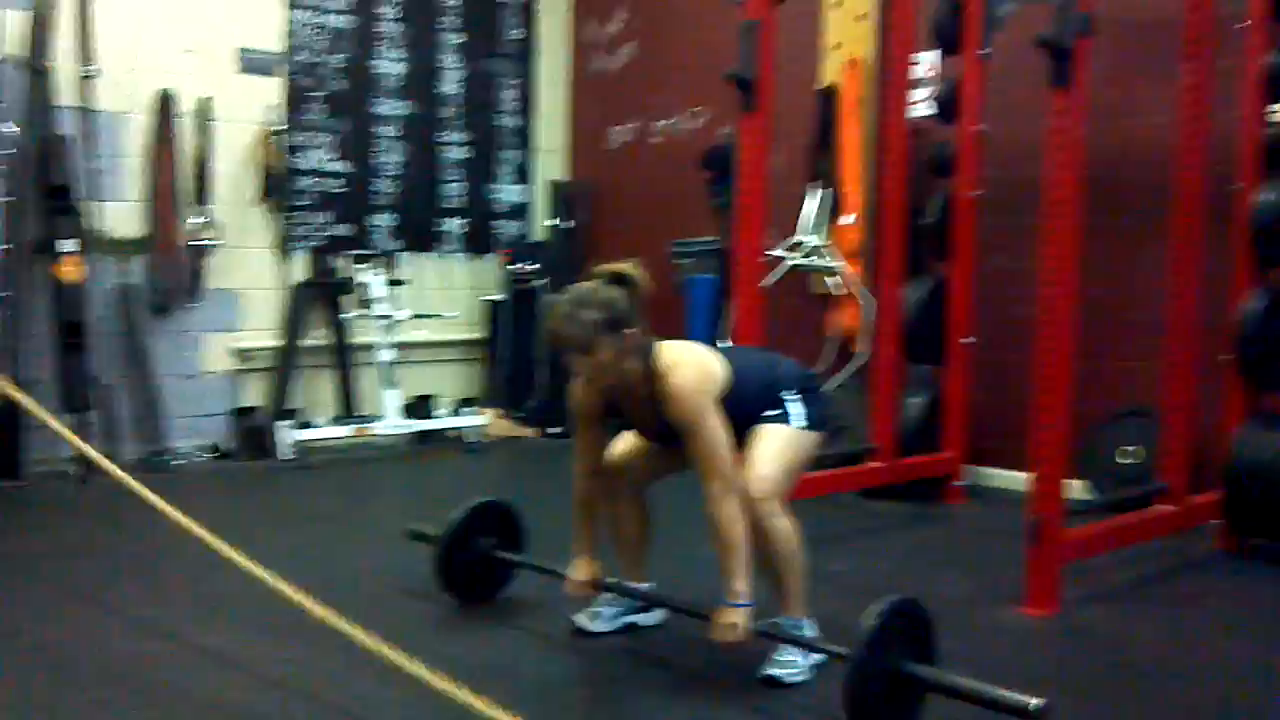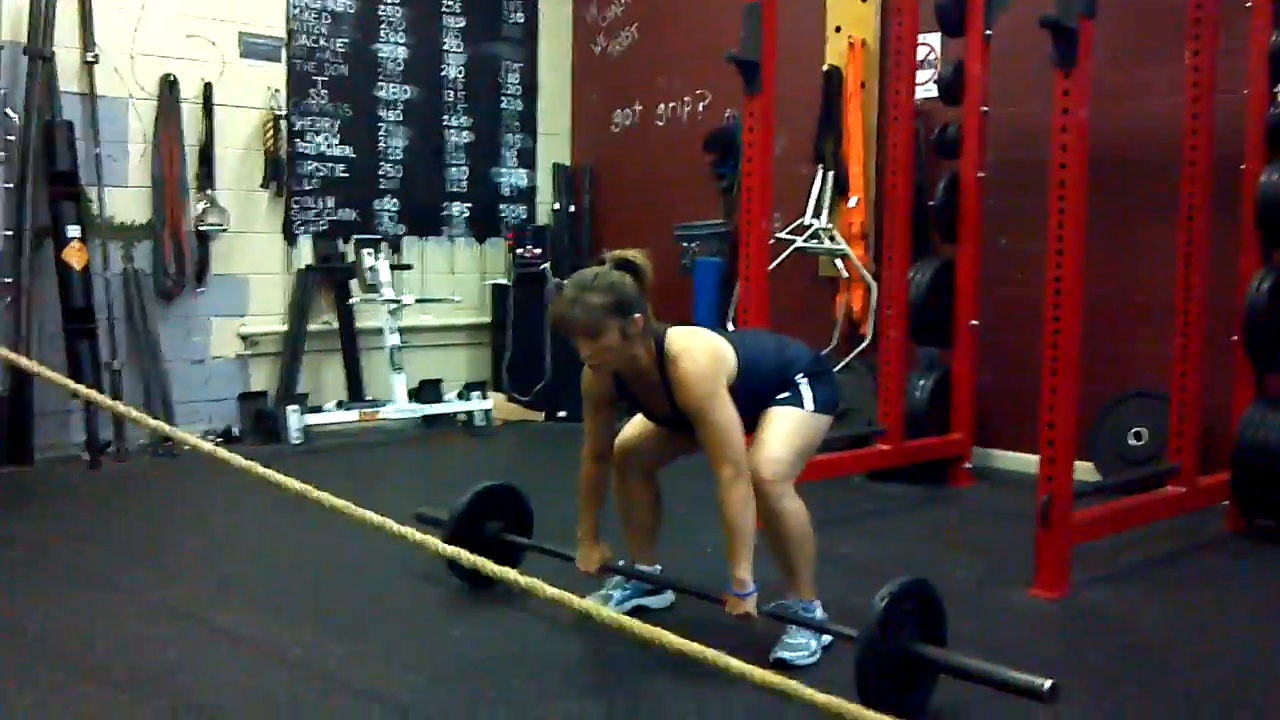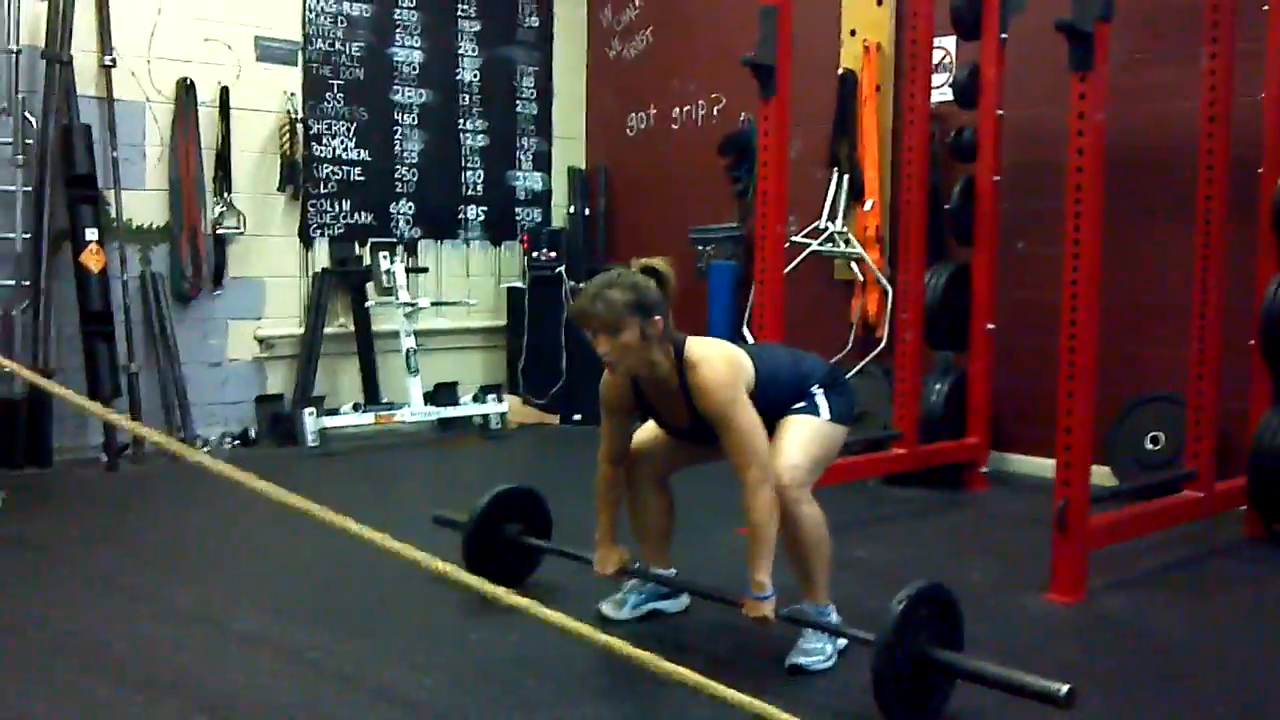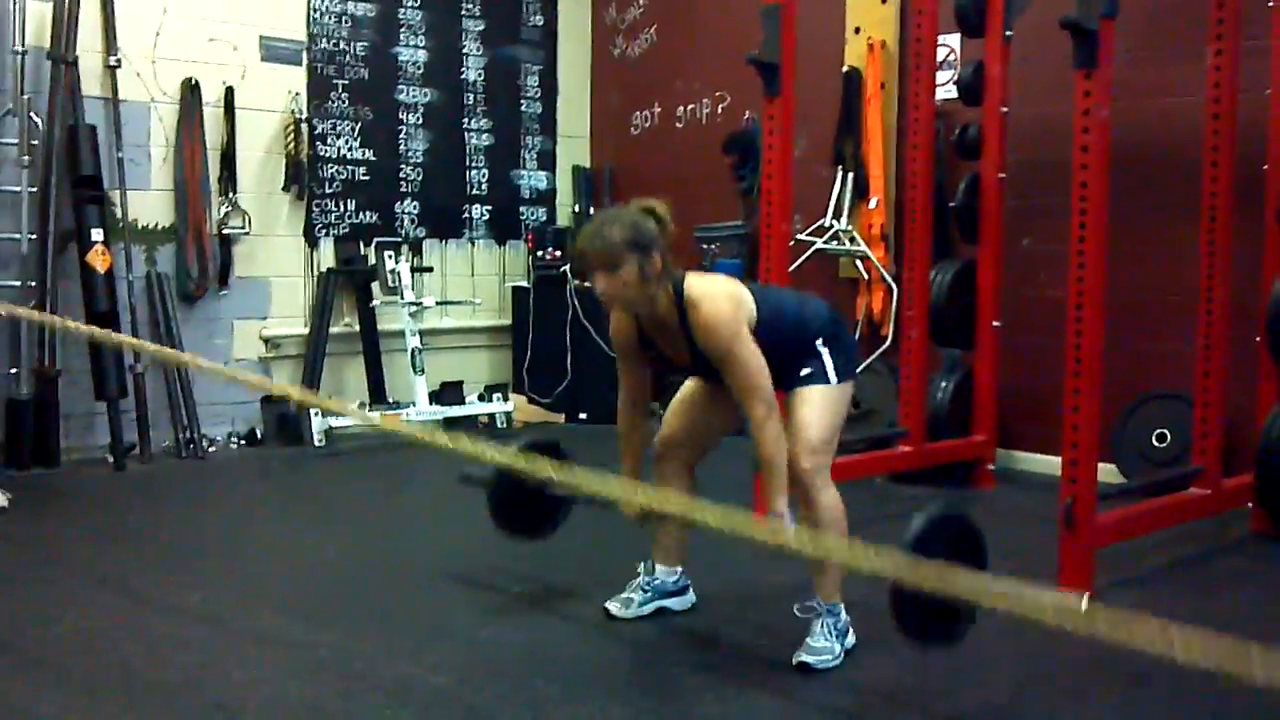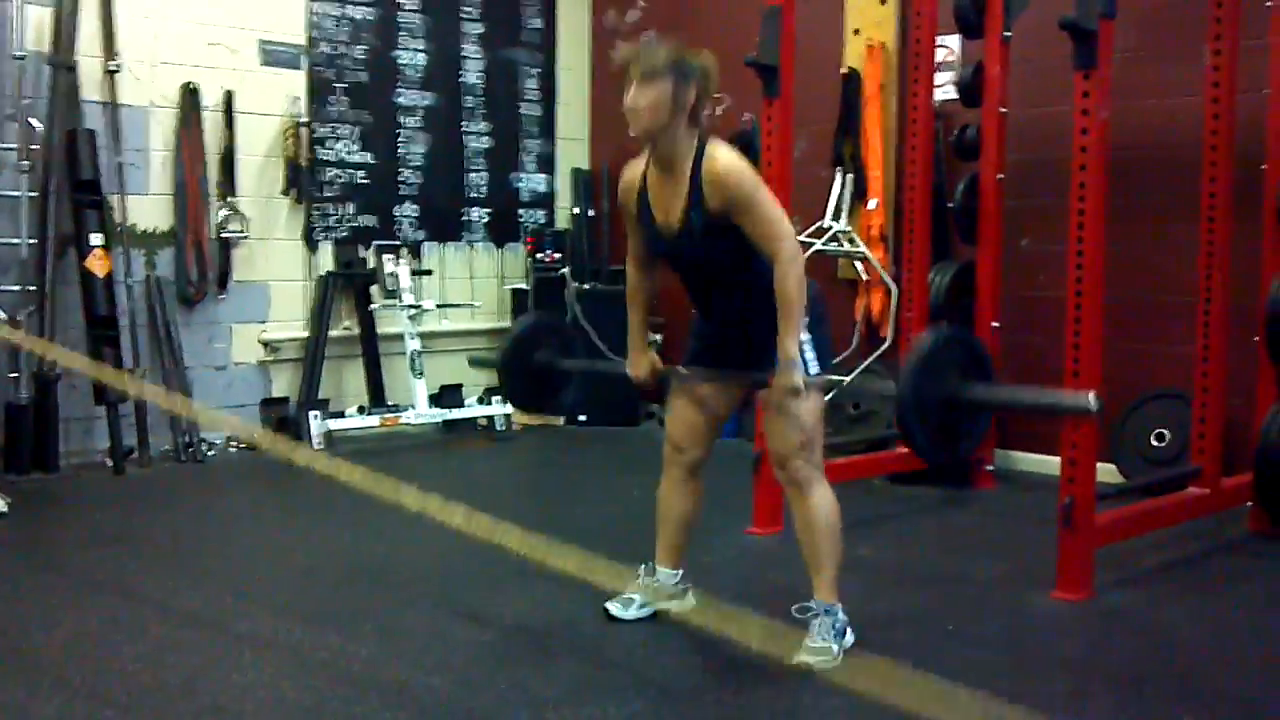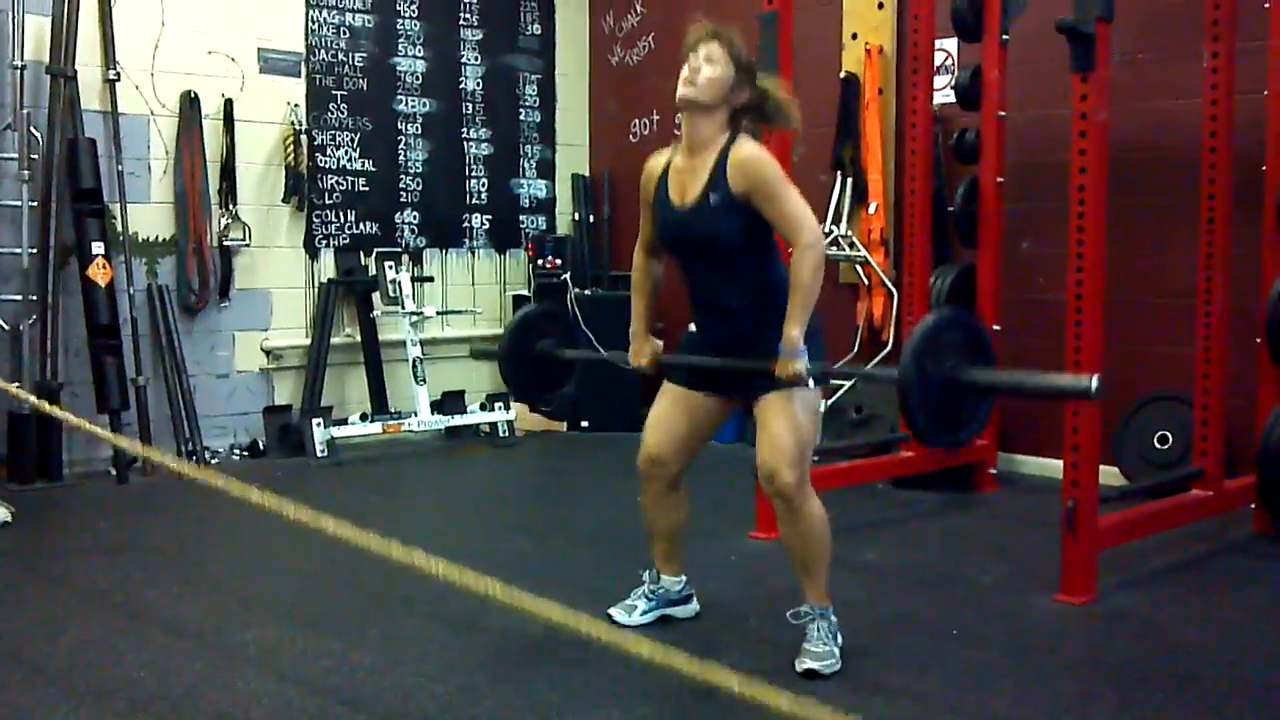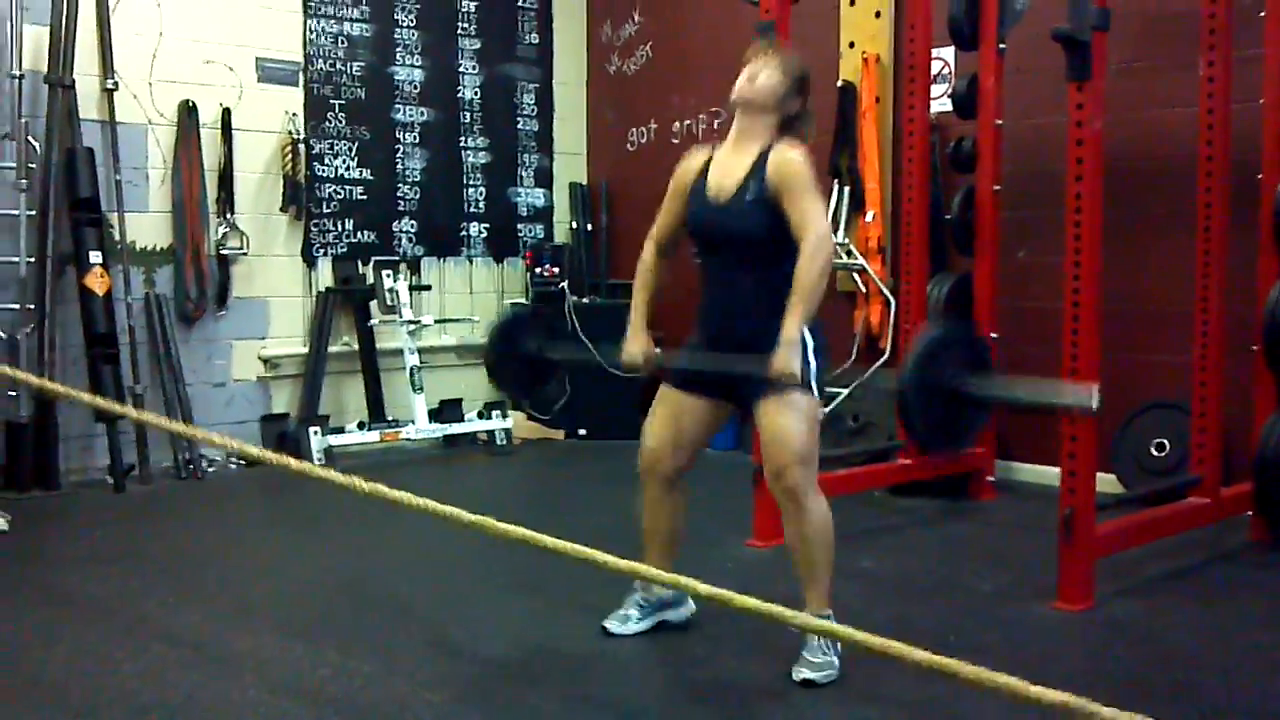
dt=0.3s
person 1, frame 1
left shoulder: (680, 380)
right shoulder: (588, 390)
left elbow: (723, 491)
right elbow: (589, 472)
left wrist: (737, 599)
right wrist: (583, 555)
left hip: (784, 397)
right hip: (723, 405)
left knee: (756, 494)
right knee: (618, 469)
left ankle: (798, 628)
right ankle: (635, 595)
person 1, frame 2
left shoulder: (690, 365)
right shoulder: (600, 374)
left elbow: (732, 476)
right elbow: (596, 457)
left wrist: (742, 583)
right wrist: (588, 539)
left hip: (797, 380)
right hip: (737, 388)
left knee: (767, 476)
right knee: (630, 454)
left ankle: (806, 610)
right ankle: (645, 576)
person 1, frame 3
left shoulder: (710, 375)
right shoulder: (618, 381)
left elbow: (757, 481)
right elbow: (613, 461)
left wrist: (760, 587)
right wrist: (606, 542)
left hip: (814, 393)
right hip: (752, 400)
left knee: (786, 482)
right knee: (643, 458)
left ankle: (823, 617)
right ankle: (658, 582)
person 1, frame 4
left shoulder: (711, 310)
right shoulder: (626, 322)
left elbow: (763, 415)
right elbow: (633, 405)
left wrist: (779, 510)
right wrist: (629, 484)
left hip: (816, 346)
right hip: (748, 353)
left knee: (806, 466)
right knee: (671, 448)
left ankle: (831, 616)
right ankle: (667, 578)
person 1, frame 5
left shoulder: (723, 170)
right shoulder: (635, 180)
left elbow: (788, 257)
right elbow: (640, 266)
left wrist: (789, 356)
right wrist: (638, 345)
left hip: (777, 326)
right hip: (716, 331)
left knee: (797, 466)
right knee: (680, 455)
left ankle: (828, 616)
right ankle: (665, 582)
person 1, frame 6
left shoulder: (747, 160)
right shoulder: (658, 168)
left elbow: (809, 243)
right elbow: (648, 251)
left wrist: (793, 343)
right wrist: (640, 332)
left hip: (775, 341)
right hip: (709, 341)
left knee: (784, 478)
right knee: (656, 465)
left ankle: (820, 617)
right ankle: (669, 585)
person 1, frame 7
left shoulder: (787, 162)
right shoulder: (698, 163)
left elbow: (818, 249)
right elbow: (656, 247)
left wrist: (790, 340)
right wrist: (636, 329)
left hip: (777, 342)
right hip: (712, 340)
left knee: (793, 477)
right knee: (656, 466)
left ankle: (818, 626)
right ankle: (664, 593)
